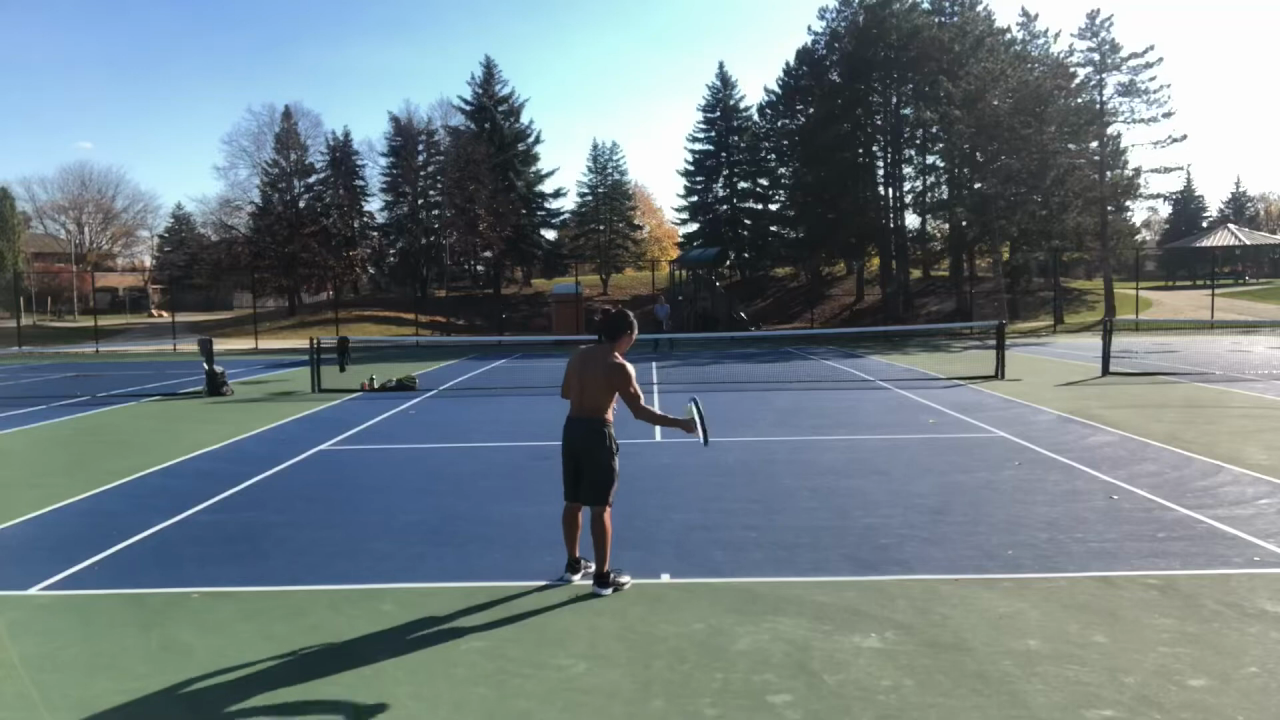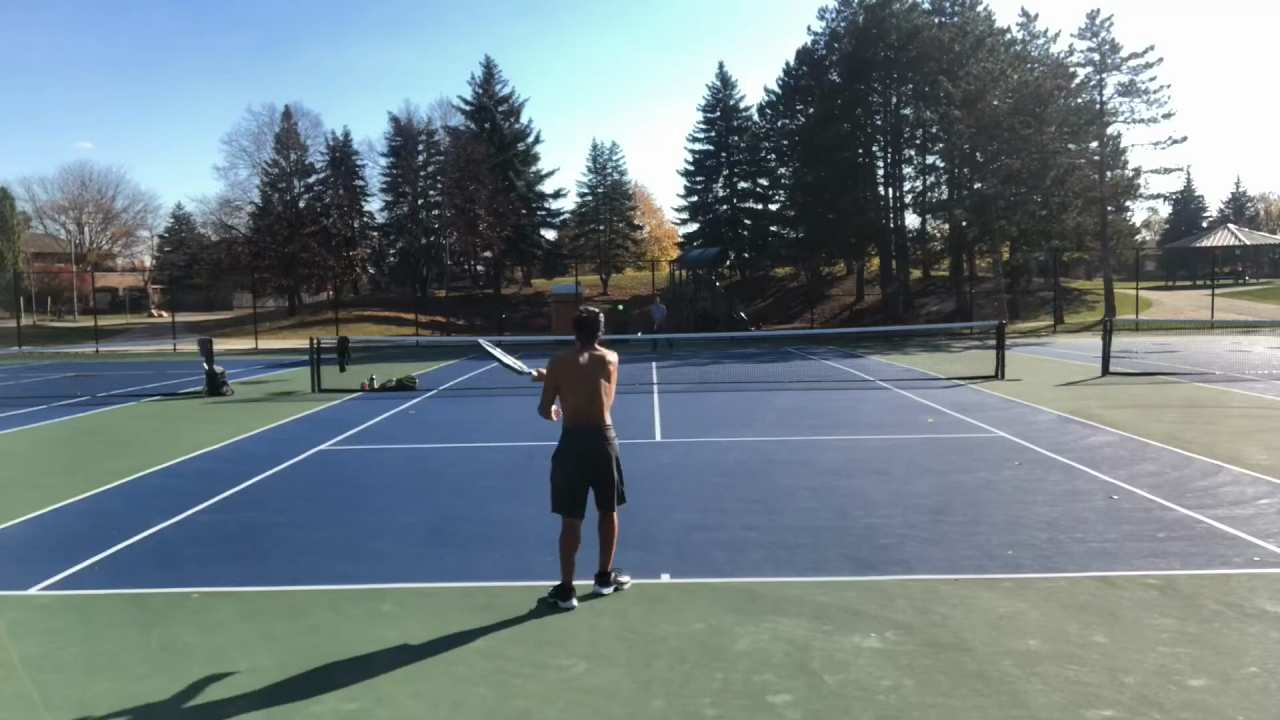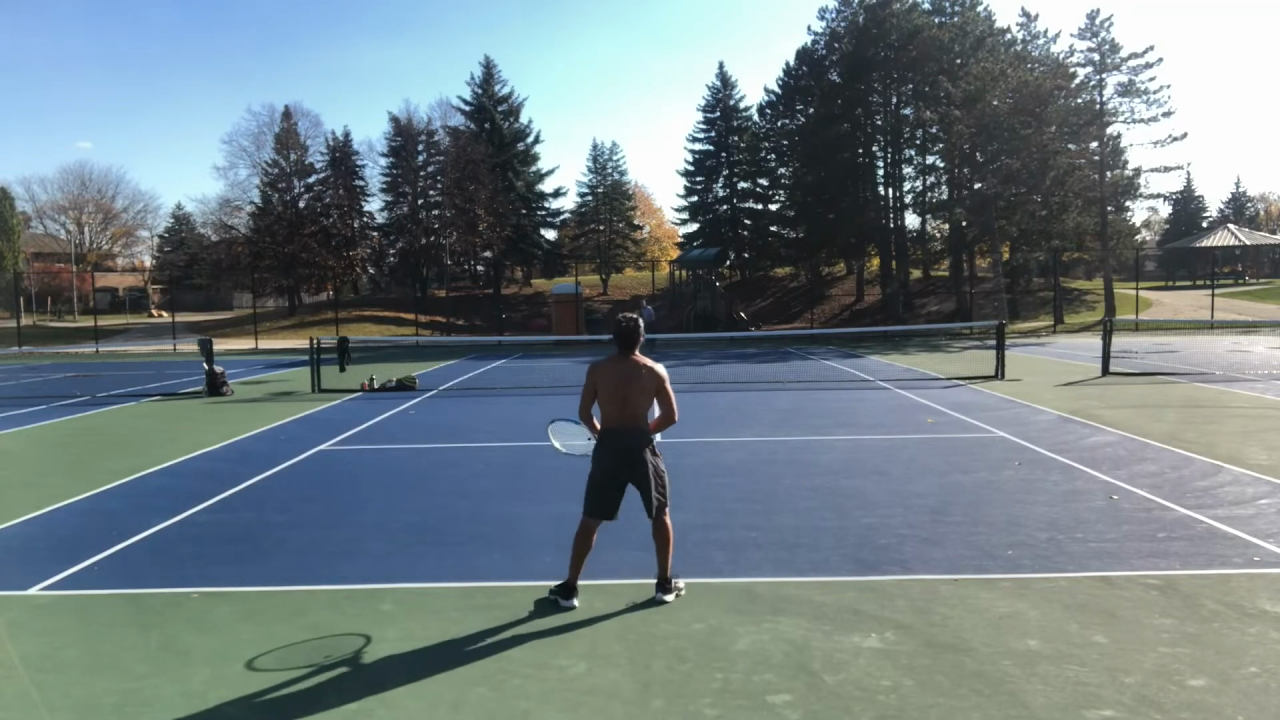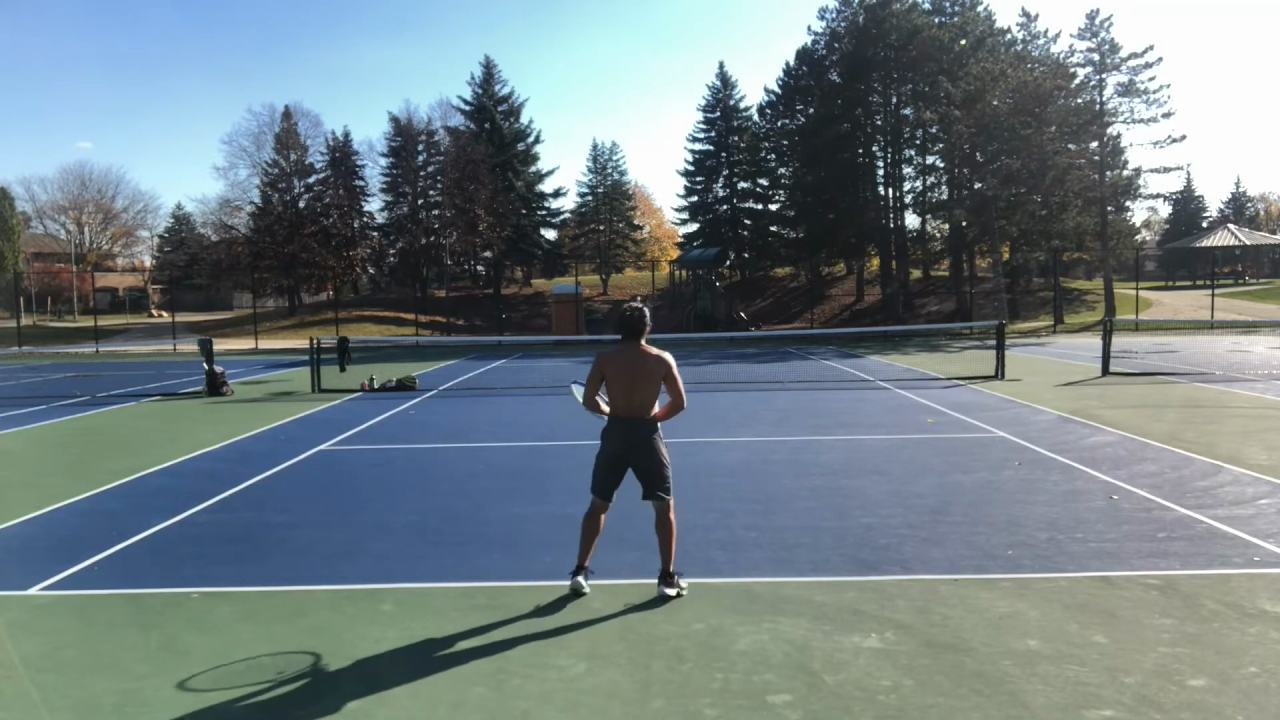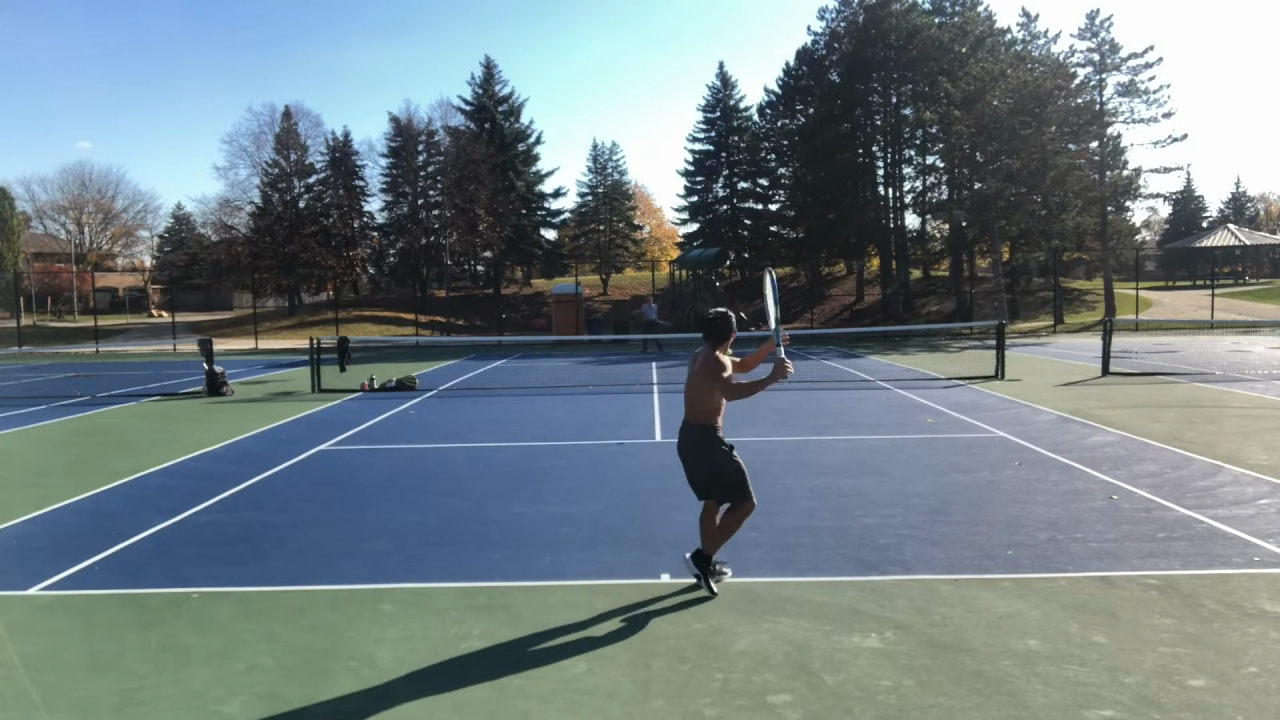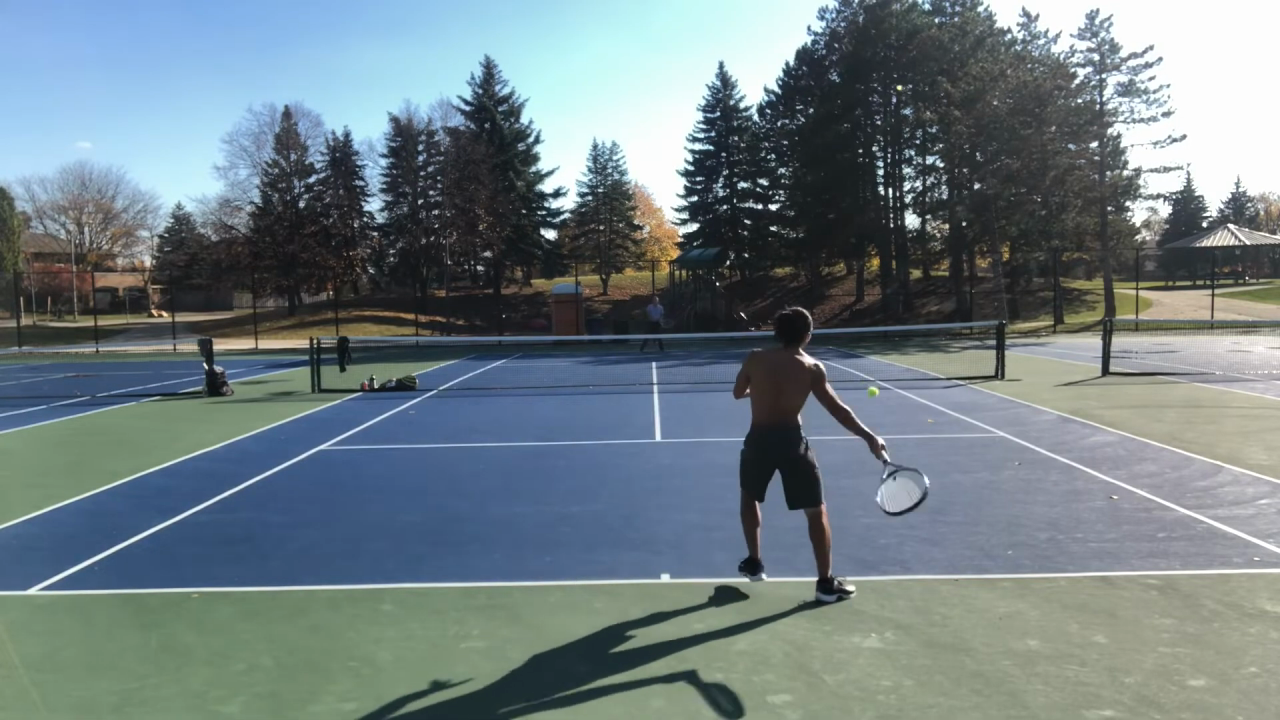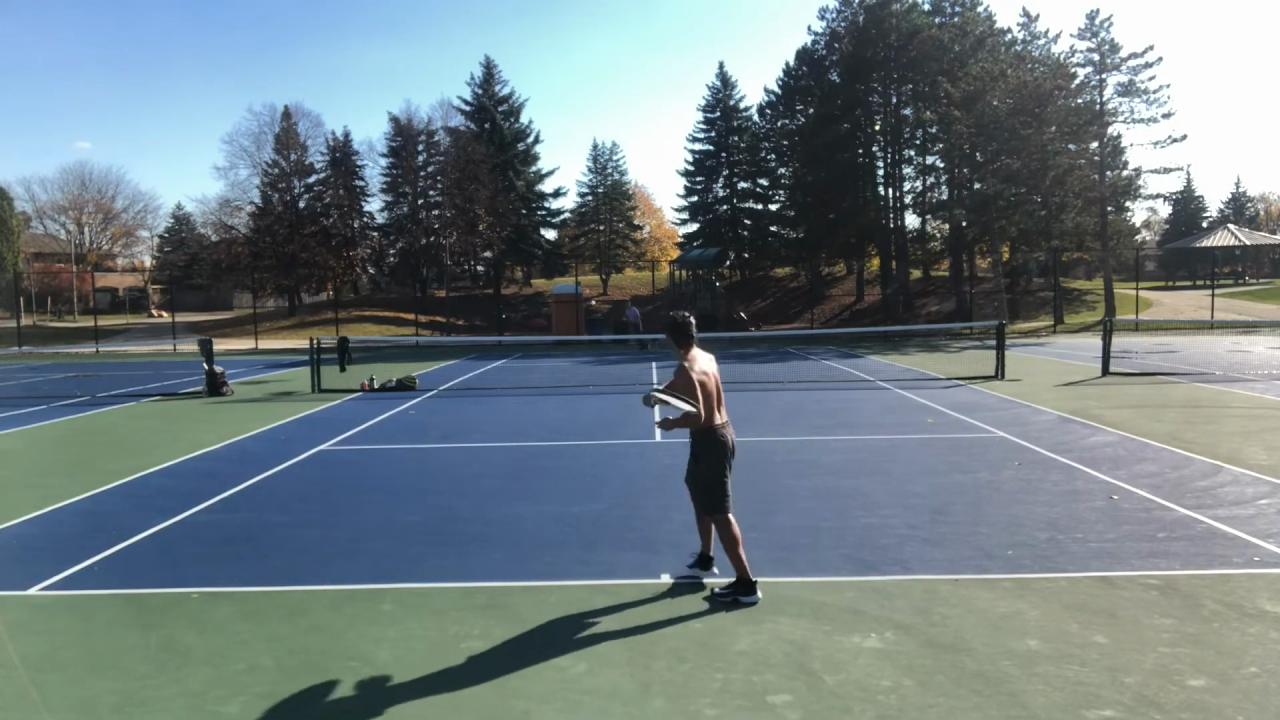
dt=0.7s
person 1, frame 1
left shoulder: (579, 355)
right shoulder: (619, 366)
right elbow: (639, 410)
right wrist: (677, 422)
left hip: (572, 428)
right hip: (597, 433)
left knee: (573, 502)
right knee: (600, 507)
left ankle: (573, 564)
right ankle: (603, 576)
person 1, frame 2
left shoulder: (560, 363)
right shoulder: (611, 359)
left elbow: (544, 409)
left wrist: (552, 411)
left hip: (573, 441)
right hip: (605, 438)
left knee: (571, 519)
right knee: (609, 511)
left ankle: (566, 589)
right ankle: (605, 577)
person 1, frame 3
left shoulder: (597, 369)
right shoulder: (655, 370)
left elbow: (584, 413)
right elbow: (671, 417)
left hip: (609, 446)
right hip: (641, 447)
left knee: (590, 521)
right knee: (660, 515)
left ankle: (569, 587)
right ankle: (665, 584)
person 1, frame 4
left shoulder: (604, 358)
right shoulder: (662, 359)
left elbow: (589, 400)
right elbow: (679, 404)
left hip: (614, 434)
right hip: (646, 435)
left knee: (599, 504)
right knee: (663, 505)
left ankle: (581, 571)
right ankle: (668, 579)
person 1, frame 5
left shoulder: (702, 356)
right shoulder: (716, 361)
left elbow: (740, 366)
right elbow: (731, 393)
left wrist: (767, 347)
right wrist: (772, 378)
left hip: (688, 436)
right hip: (706, 440)
left knee: (712, 501)
right knee: (744, 503)
left ankle: (704, 561)
right ankle: (702, 558)
person 1, frame 6
left shoulder: (755, 359)
right shoulder: (813, 368)
left elbow: (738, 393)
right elbow: (837, 409)
right wrist: (870, 438)
left hip: (759, 440)
right hip: (791, 440)
left knee: (749, 498)
right knee: (816, 511)
left ankle: (754, 562)
right ankle: (825, 583)
person 1, frame 7
left shoulder: (686, 369)
right shoulder: (707, 358)
left elbow: (696, 417)
left wrist: (671, 423)
left hip: (708, 441)
right hip: (725, 434)
left knee: (717, 513)
right knee: (715, 506)
left ankle: (746, 584)
right ankle: (706, 559)
